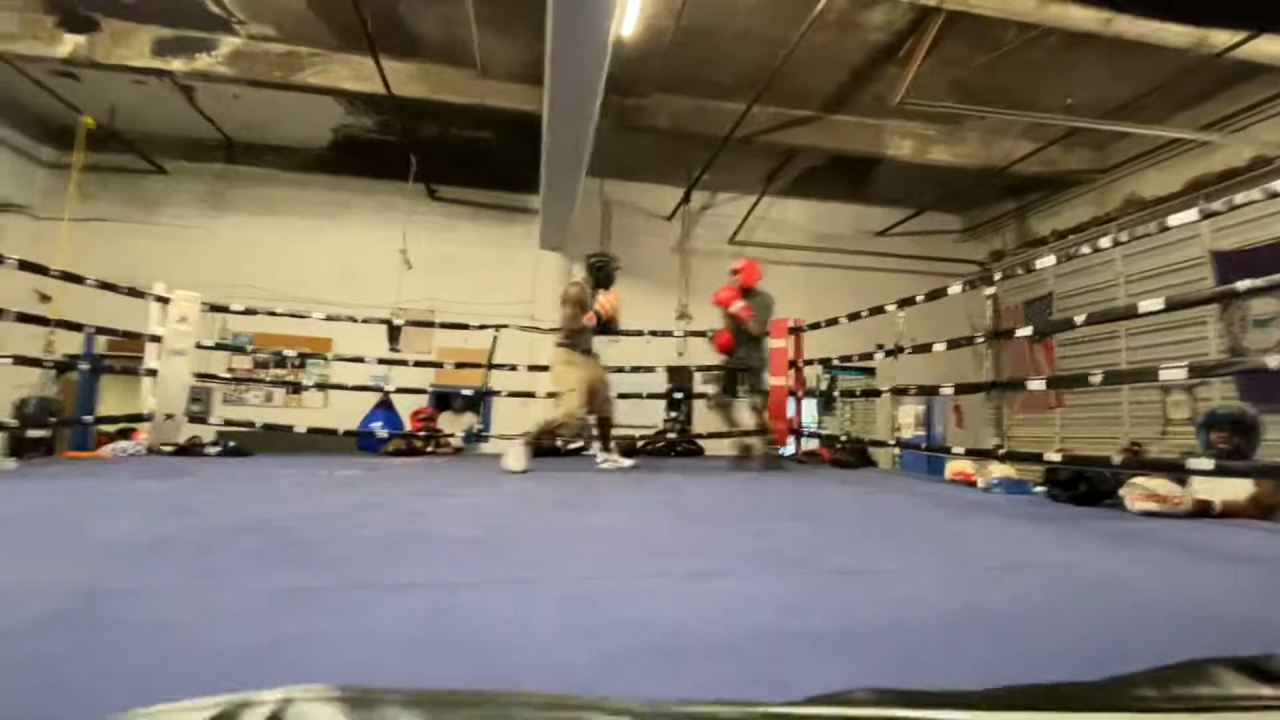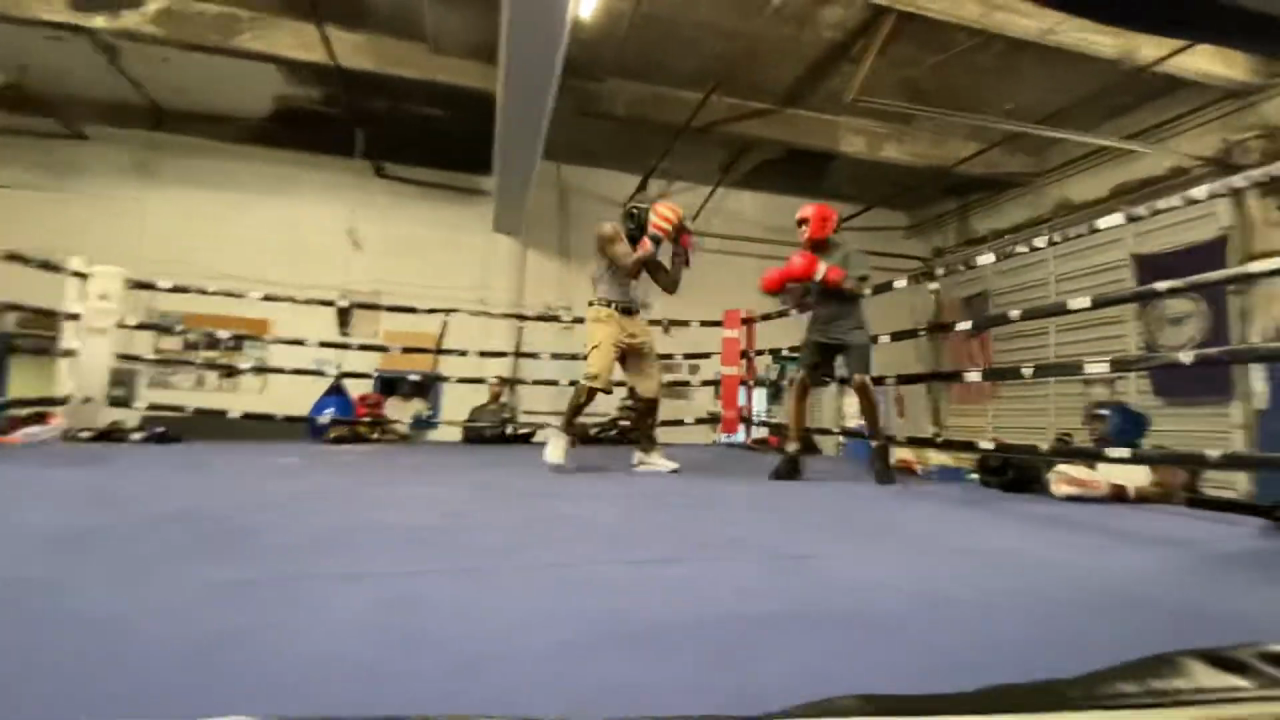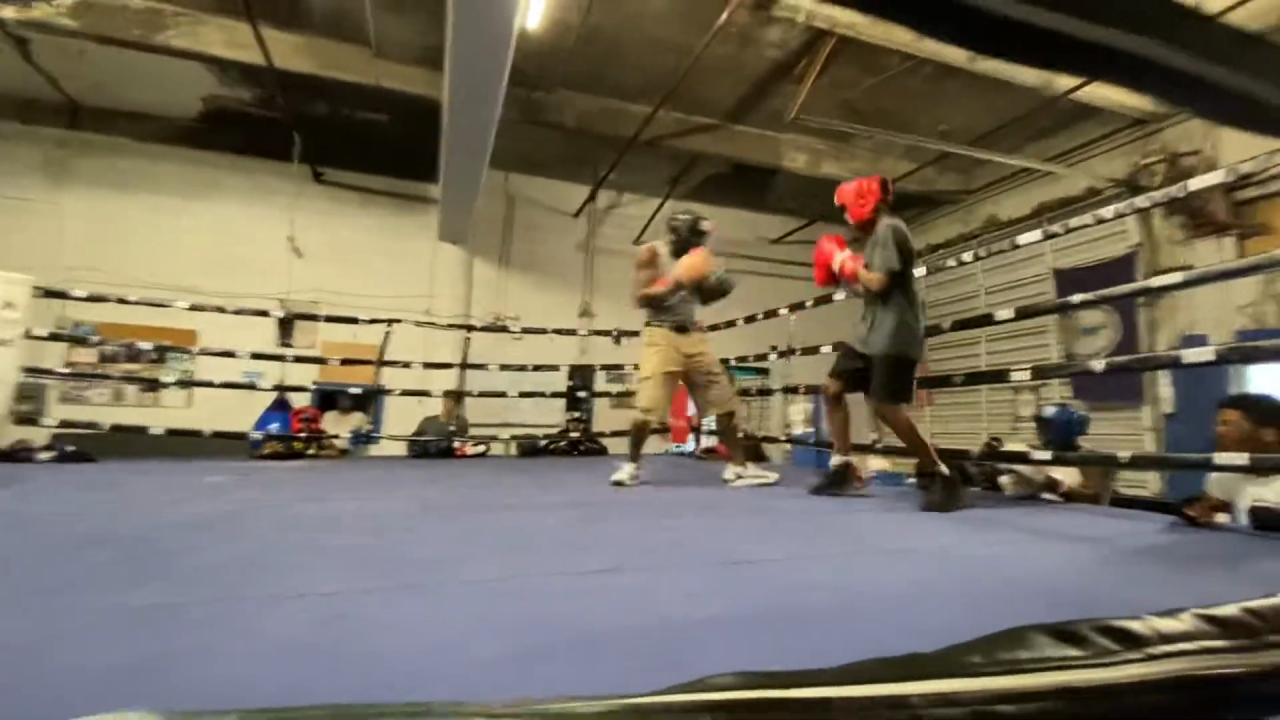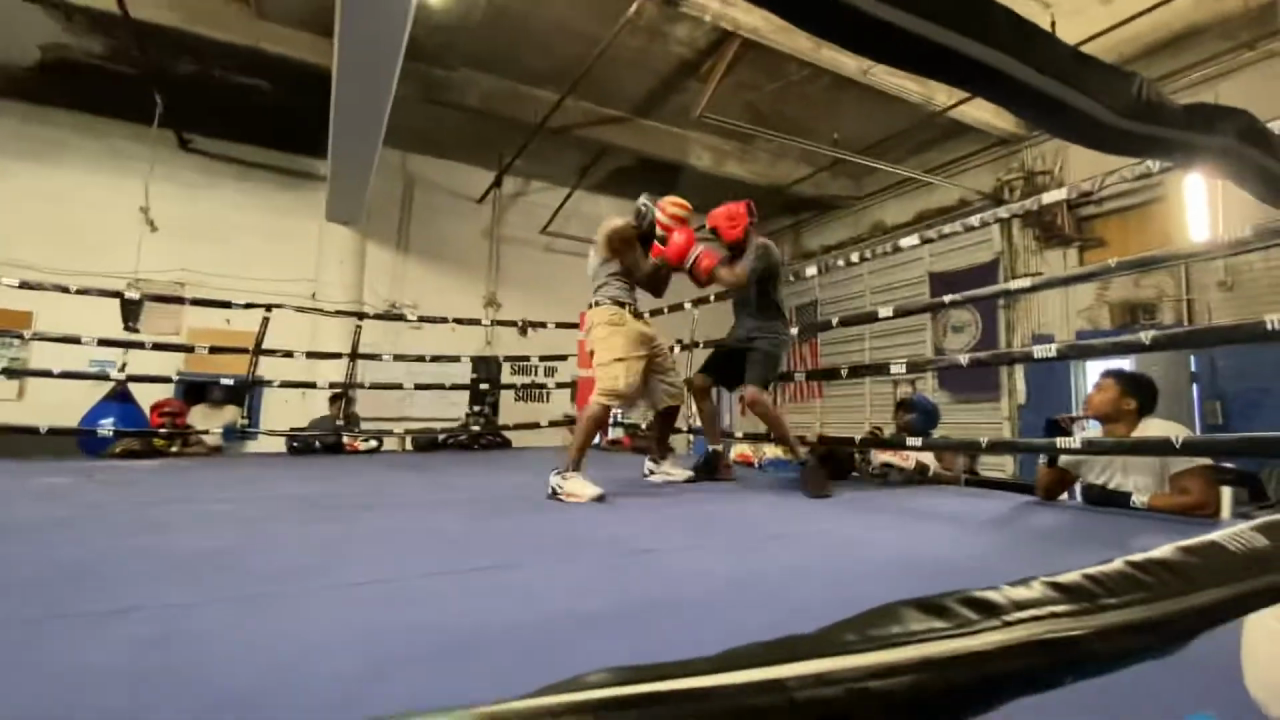
dt=1s
person 1, frame 1
left shoulder: (763, 299)
right shoulder: (730, 297)
left elbow: (756, 330)
left wrist: (738, 308)
right wrist: (724, 335)
left hip: (753, 357)
right hip: (733, 357)
left knee: (755, 402)
right knee: (721, 400)
left ankle: (768, 447)
right ankle: (745, 445)
person 1, frame 2
left shoulder: (848, 253)
right shoulder: (803, 258)
left elbow: (857, 289)
left wrist: (825, 272)
right wrist: (778, 289)
left hip: (851, 330)
right hip: (820, 332)
left knee: (860, 382)
right knee: (800, 382)
left ankle: (878, 448)
right ankle: (792, 457)
person 1, frame 3
left shoulder: (888, 229)
right shoulder: (876, 235)
left elbow: (879, 282)
left wrist: (845, 264)
right wrist: (842, 276)
left hip: (895, 333)
right hip: (872, 333)
left knee: (885, 406)
right knee: (833, 389)
left ankle: (941, 477)
right ankle: (843, 468)
person 1, frame 4
left shoulder: (762, 247)
right shoulder: (737, 254)
left elbow: (735, 280)
right elbow: (704, 281)
left wrist: (696, 256)
right wrist: (683, 257)
left hip: (766, 337)
right hip: (741, 335)
left knee: (753, 396)
right knee: (698, 384)
left ankle: (803, 461)
right ankle: (718, 457)
person 2, frame 1
left shoulder: (597, 295)
right shoulder: (573, 292)
right elbow: (569, 330)
left wrist: (609, 324)
right wrist: (595, 317)
left hip: (587, 356)
right hip: (568, 357)
left knee: (604, 408)
right knee: (570, 414)
left ankle: (606, 453)
right ankle: (522, 446)
person 2, frame 2
left shoulder: (642, 245)
right shoulder: (609, 233)
left elbow: (670, 286)
right elbow: (631, 268)
left wrist: (680, 248)
right wrist: (654, 239)
left hip: (633, 319)
right hip: (603, 316)
left knee: (650, 389)
right knee: (596, 378)
left ankle: (647, 452)
right ankle: (562, 434)
person 2, frame 3
left shoulder: (696, 259)
right shoulder: (651, 253)
left elbow: (703, 298)
right elbow: (640, 298)
left wrist: (718, 288)
right wrist: (673, 283)
left hip: (693, 337)
right hip: (660, 337)
left knee: (724, 400)
right knee: (649, 406)
left ankle: (738, 466)
right ankle: (632, 465)
person 2, frame 4
left shoulder: (640, 242)
right shoulder: (619, 230)
left elbow: (657, 290)
right elbow: (644, 280)
right wrist: (663, 244)
left hip: (634, 320)
right hip: (611, 317)
left knee: (671, 390)
right knee: (611, 390)
left ankle: (658, 460)
right ankle: (566, 474)
